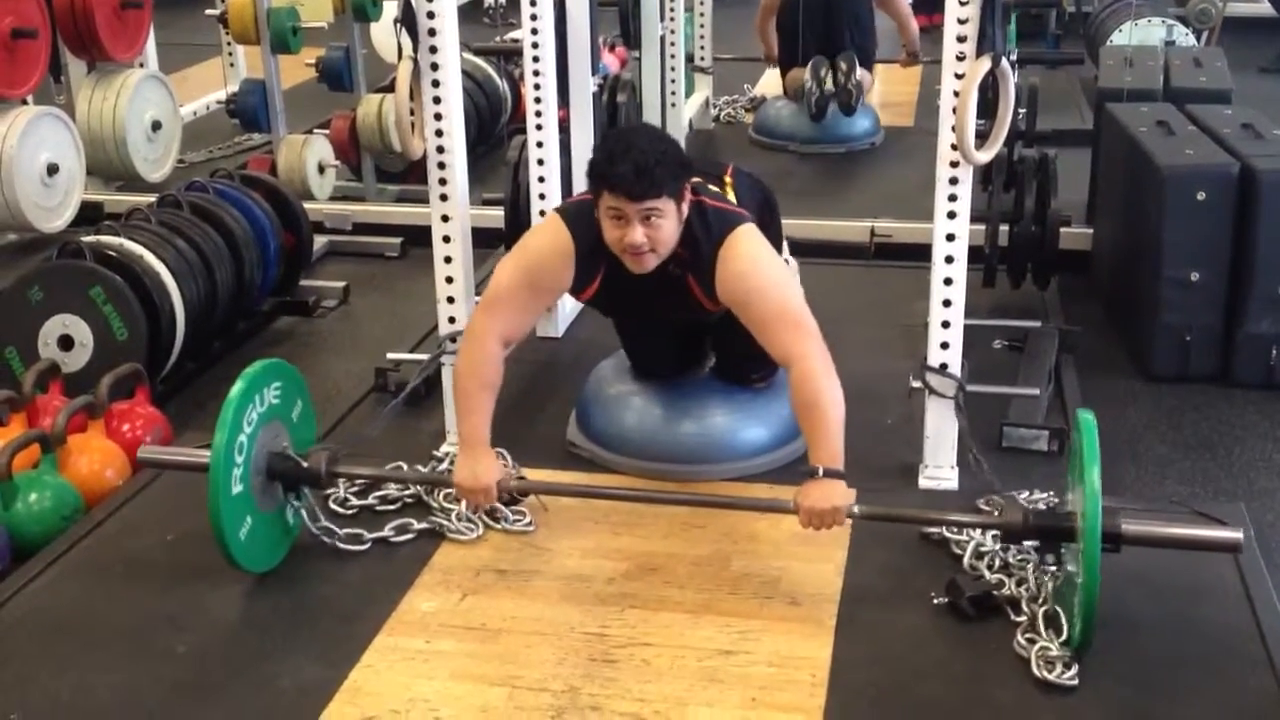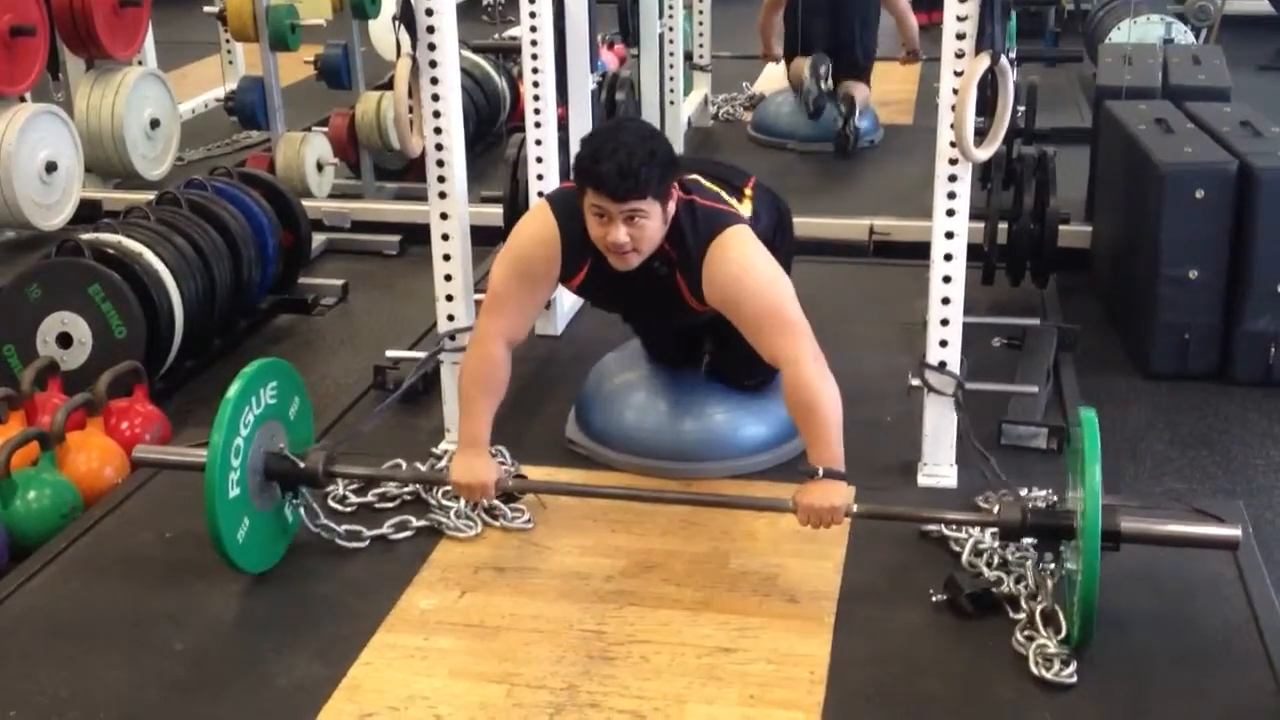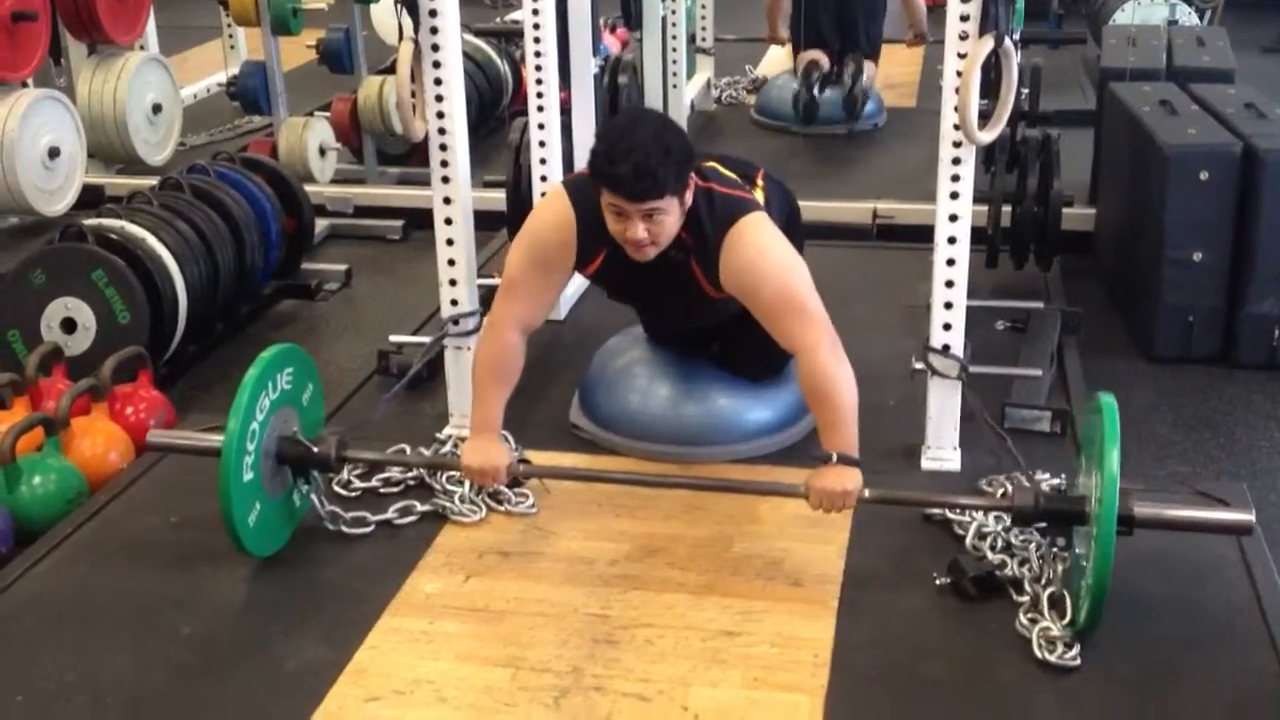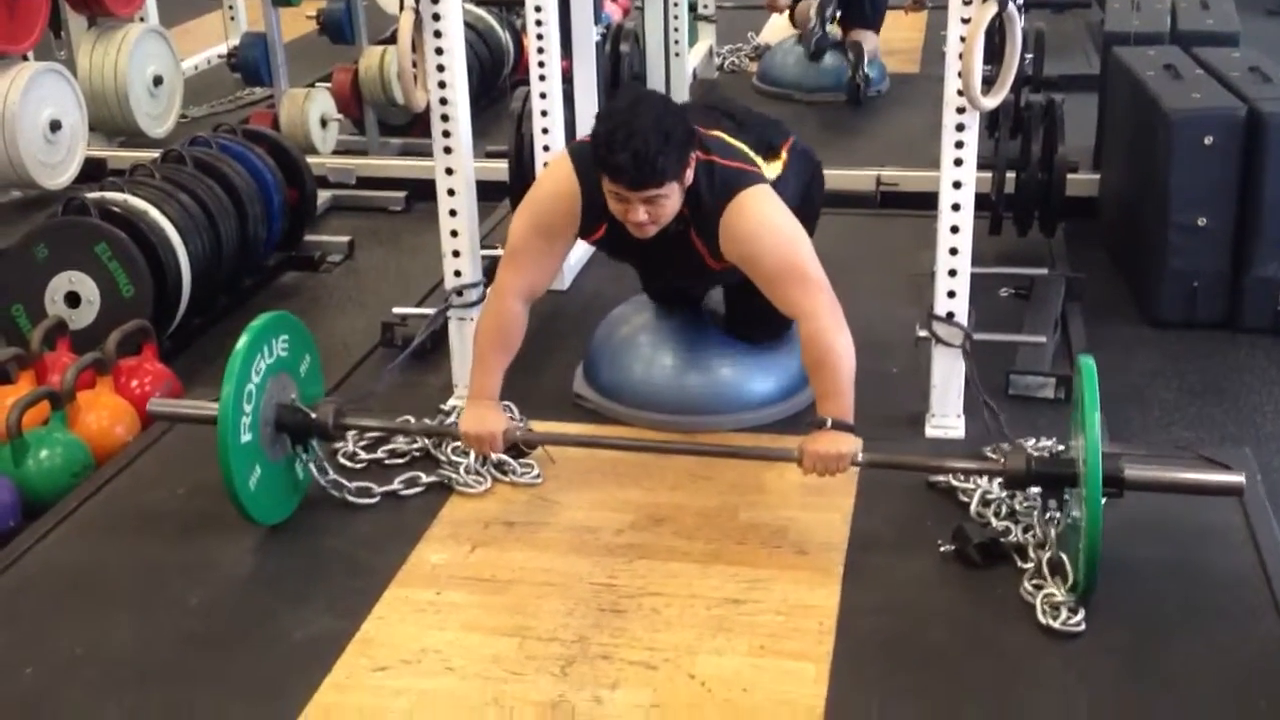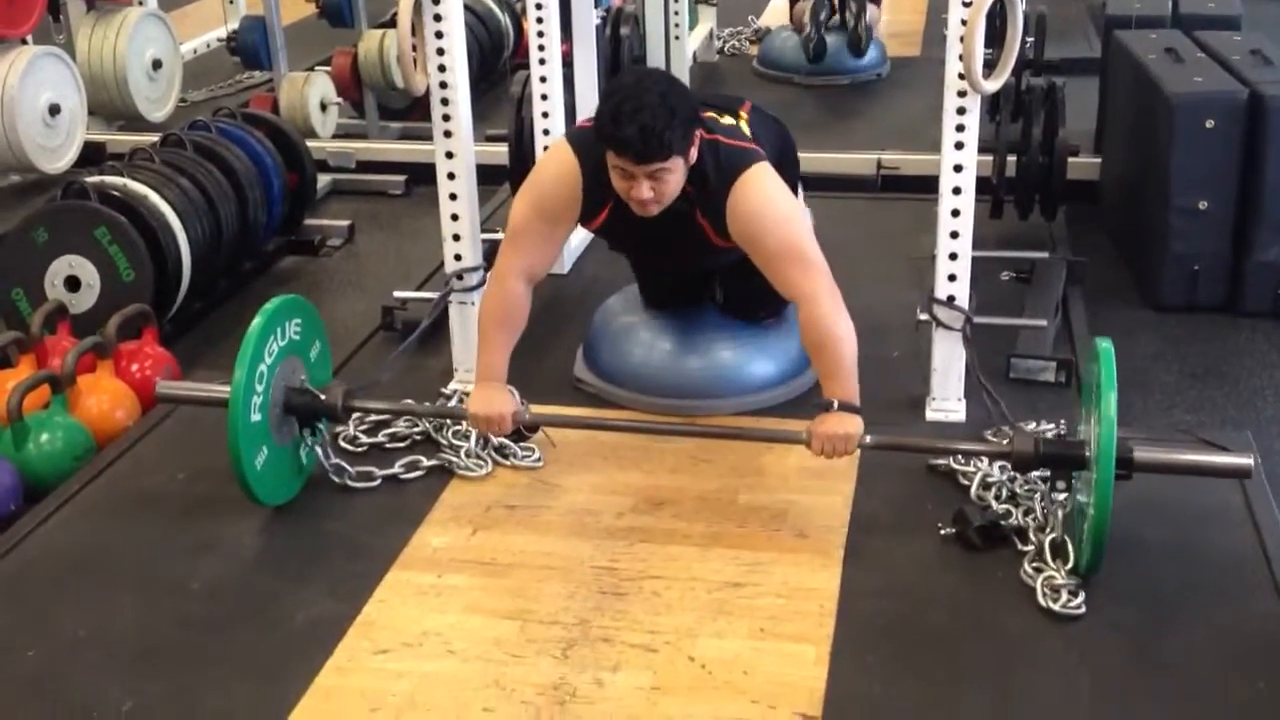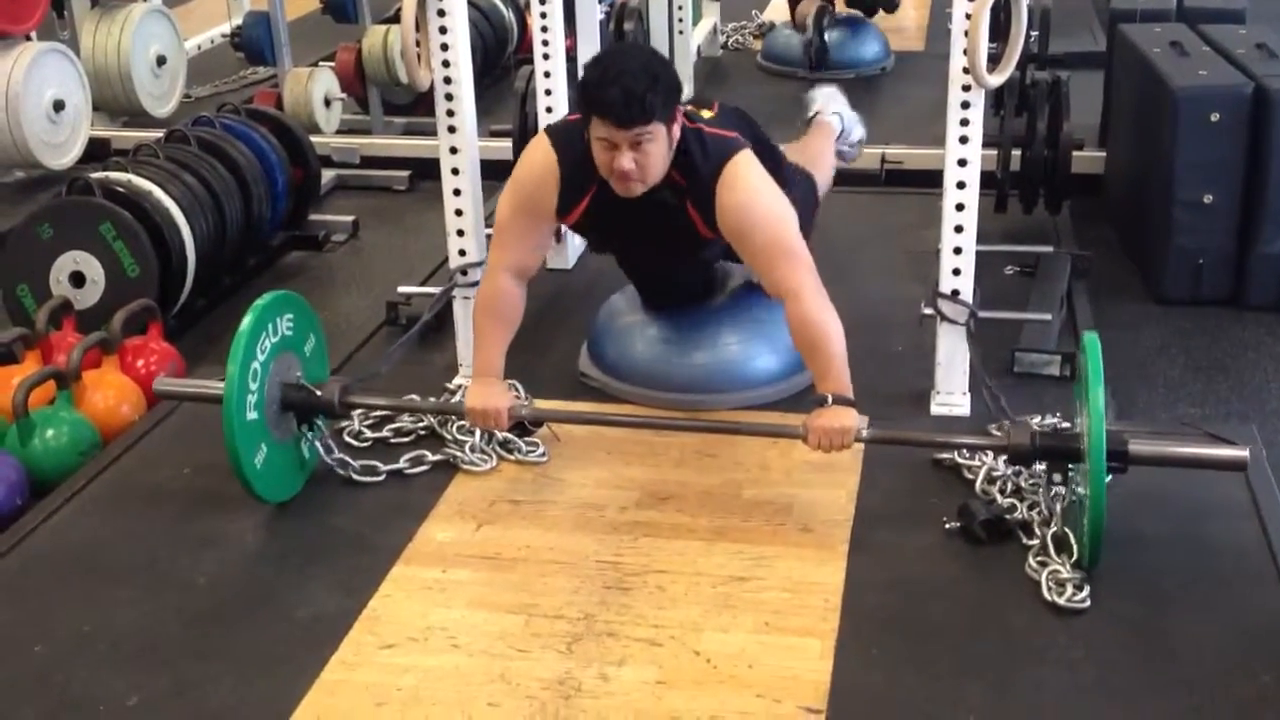
dt=0.3s
person 1, frame 1
left shoulder: (736, 248)
right shoulder: (563, 240)
left elbow: (807, 356)
right elbow: (486, 334)
left wrist: (827, 475)
right wrist: (474, 450)
left knee: (749, 373)
right knee: (657, 370)
right ankle: (698, 342)
person 1, frame 2
left shoulder: (726, 249)
right shoulder: (549, 229)
left elbow: (798, 356)
right elbow: (494, 338)
left wrist: (827, 475)
right wrist: (473, 449)
left knee: (744, 376)
right knee: (668, 357)
person 1, frame 3
left shoulder: (744, 237)
right shoulder: (565, 214)
left elbow: (816, 343)
right elbow: (509, 324)
left wrist: (840, 460)
right wrist: (485, 434)
left knee: (753, 367)
right knee: (674, 341)
person 1, frame 4
left shoulder: (745, 204)
right shoulder: (570, 181)
left elbow: (818, 310)
right elbow: (513, 292)
left wrist: (835, 426)
right wrist: (482, 400)
left knee: (757, 330)
right knee: (672, 298)
person 1, frame 5
left shoulder: (746, 184)
right shoulder: (570, 165)
left elbow: (816, 293)
right elbow: (514, 274)
left wrist: (841, 407)
right wrist: (490, 382)
left knee: (755, 309)
right knee: (668, 303)
person 1, frame 6
left shoulder: (733, 174)
right shoulder: (550, 162)
left elbow: (800, 291)
right elbow: (507, 272)
left wrist: (836, 400)
right wrist: (487, 379)
left knee: (794, 221)
right knee: (671, 303)
left ankle: (830, 122)
